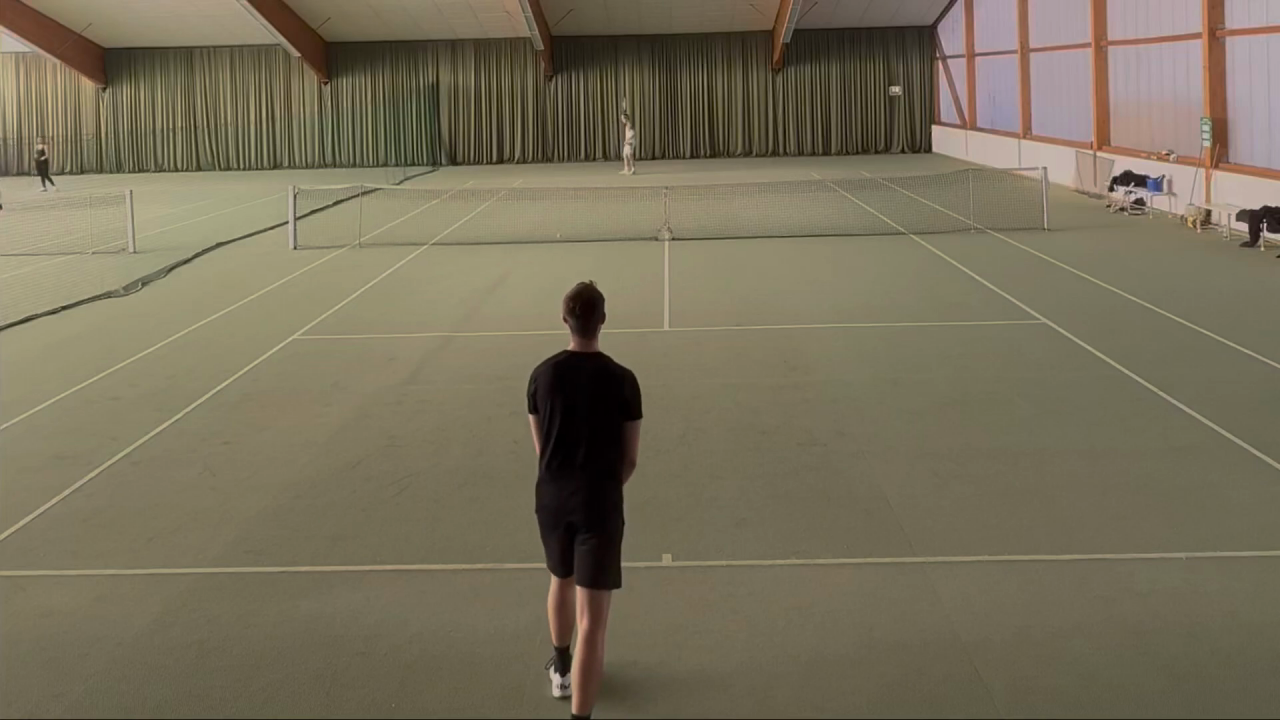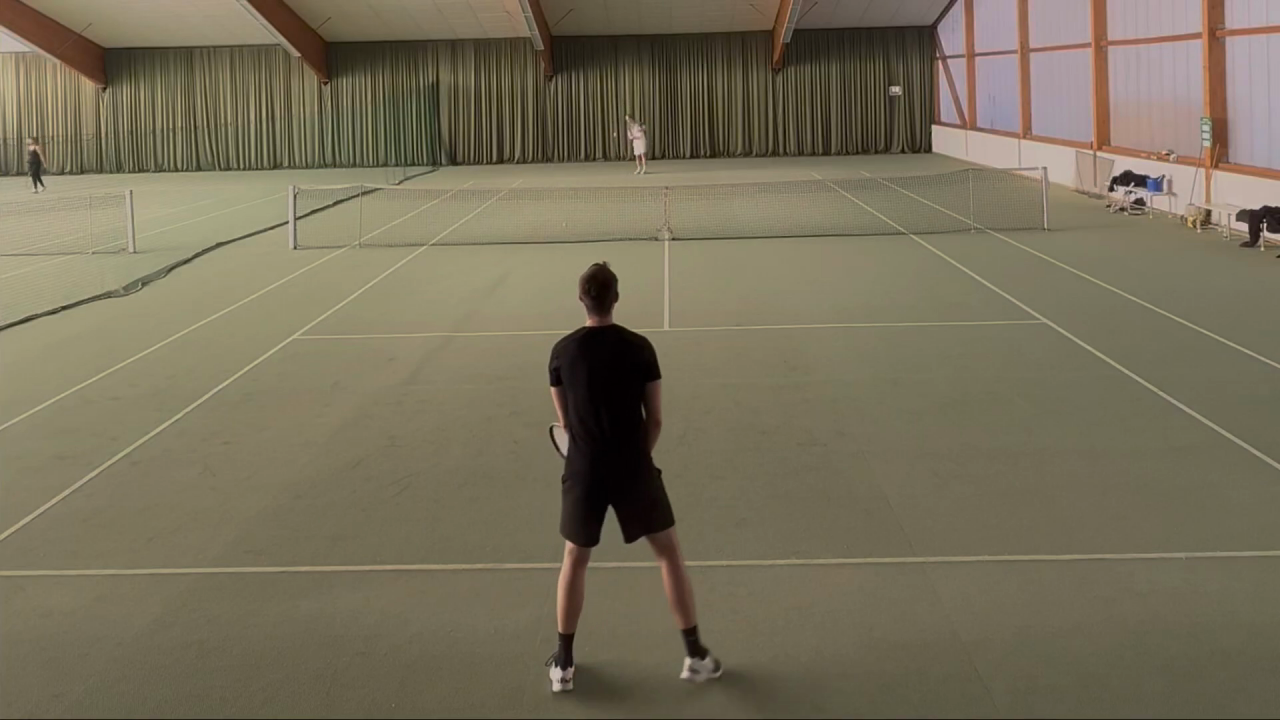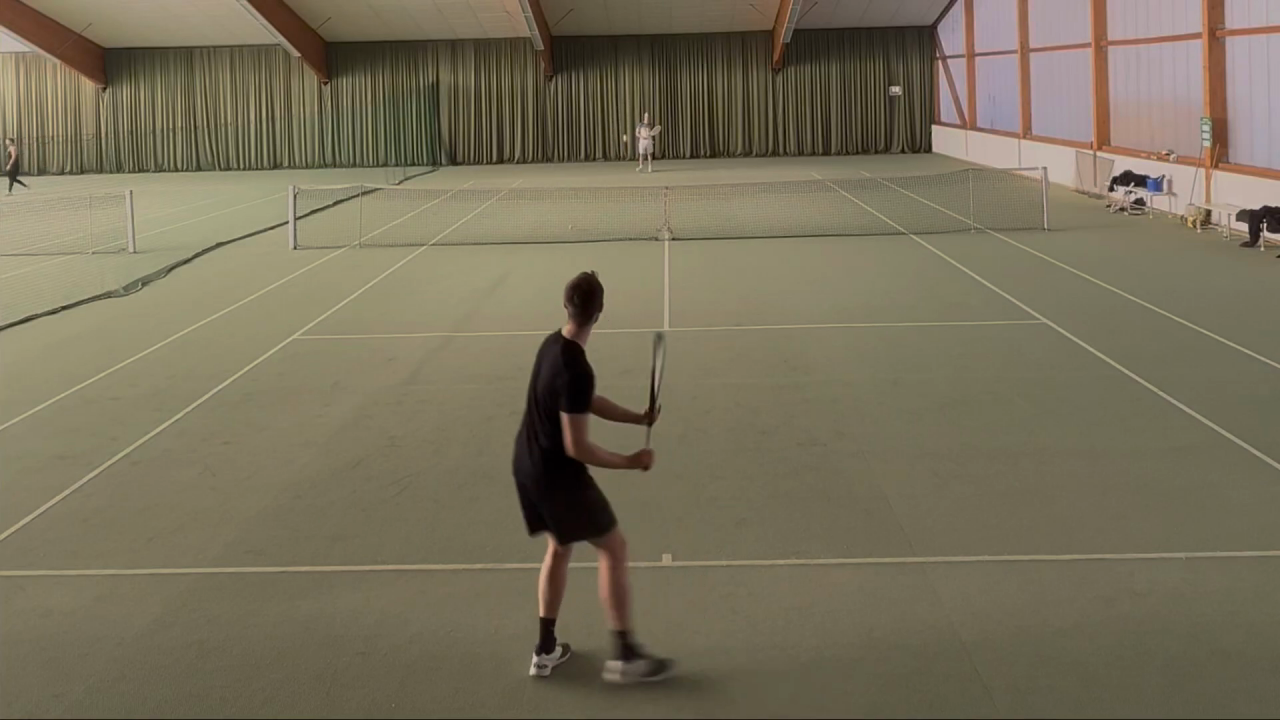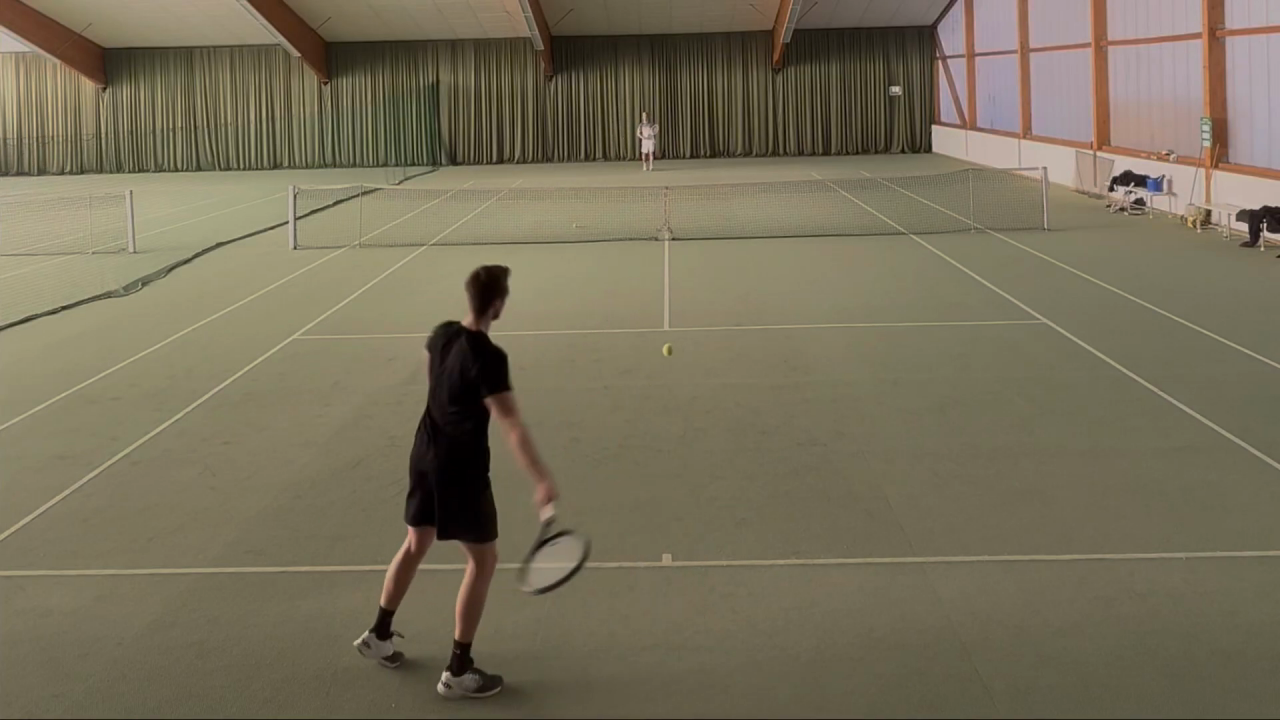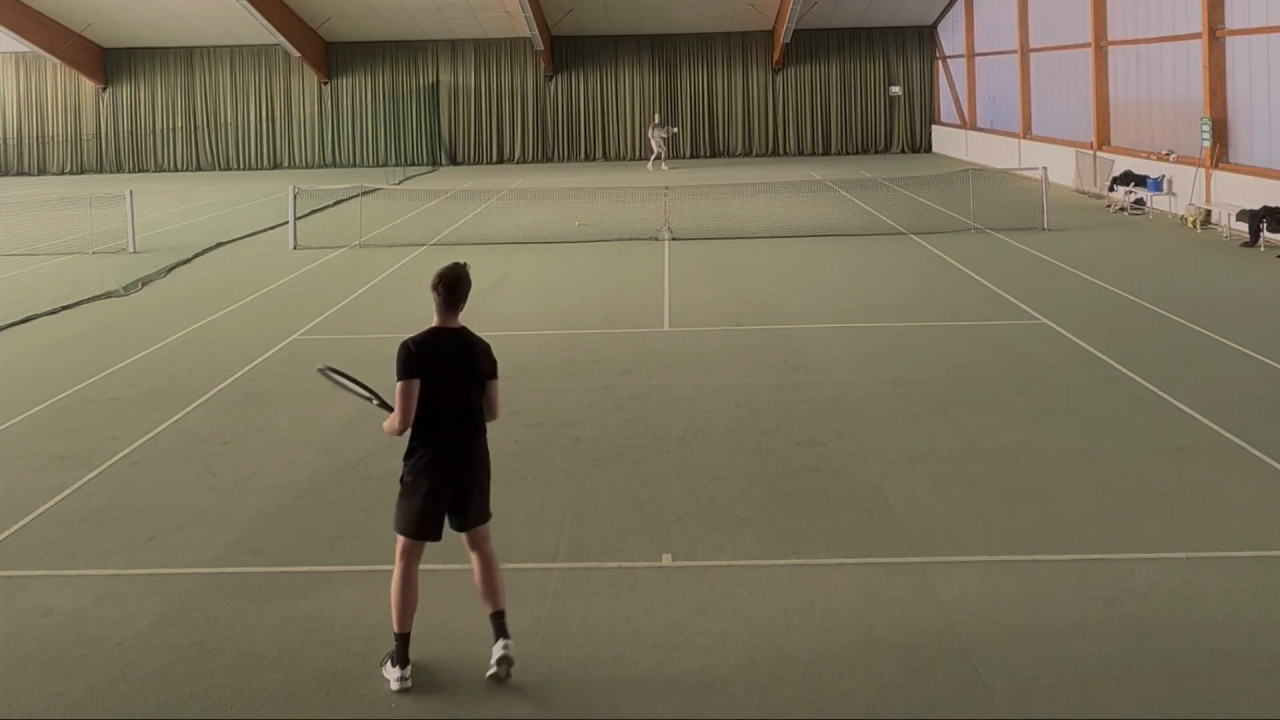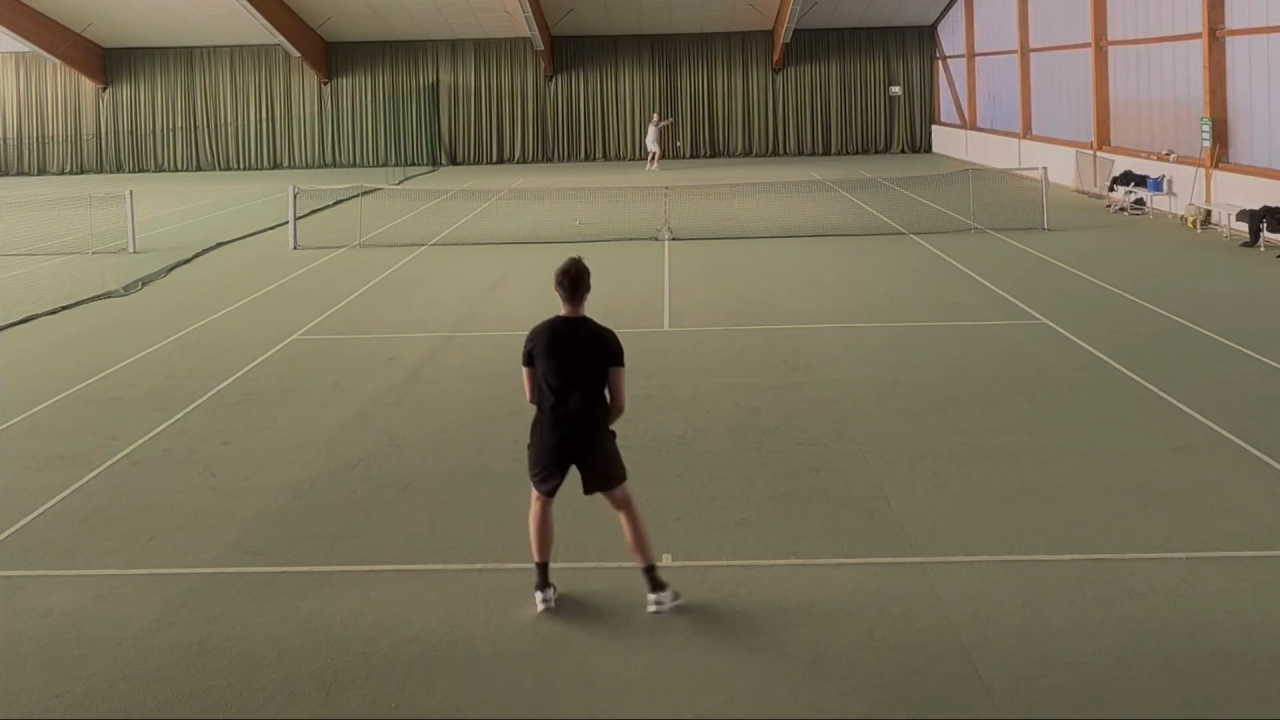
dt=0.7s
person 1, frame 1
left shoulder: (542, 375)
right shoulder: (622, 381)
left elbow: (540, 448)
right elbow: (630, 460)
left hip: (552, 499)
right hip: (598, 505)
left knee: (561, 579)
right knee: (591, 621)
left ankle: (561, 668)
person 1, frame 2
left shoulder: (562, 351)
right shoulder: (639, 348)
left elbow: (564, 421)
right elbow: (655, 420)
left hip: (582, 471)
right hip: (632, 469)
left knee: (574, 560)
right knee: (669, 554)
left ankle: (563, 662)
right ankle: (695, 655)
person 1, frame 3
left shoulder: (552, 344)
right shoulder: (575, 370)
right elbow: (577, 446)
left wrist: (637, 418)
right wrist: (628, 461)
left hip: (529, 466)
right hip: (559, 473)
left knee: (559, 548)
right knee: (614, 553)
left ankle: (545, 649)
right ankle: (626, 655)
person 1, frame 4
left shoulder: (443, 333)
right shoulder: (489, 356)
right elbow: (511, 425)
right wrist: (541, 479)
left hip: (426, 456)
right hip: (458, 466)
left knee: (415, 545)
right knee: (483, 563)
left ankle: (379, 633)
right ankle: (458, 669)
person 1, frame 5
left shoulder: (412, 350)
right shoulder: (481, 349)
left elbow: (401, 423)
right elbow: (491, 412)
left wrist: (392, 422)
left hip: (426, 467)
right hip: (472, 463)
left knee: (407, 560)
right knee: (480, 547)
left ankle: (399, 662)
right ankle: (501, 638)
person 1, frame 6
left shoulder: (537, 336)
right shoulder: (606, 339)
left elbow: (532, 397)
right elbow: (618, 404)
left hip: (548, 436)
right hip: (592, 436)
left knee: (541, 501)
right knee: (624, 505)
left ankle: (543, 587)
right ankle: (655, 588)
